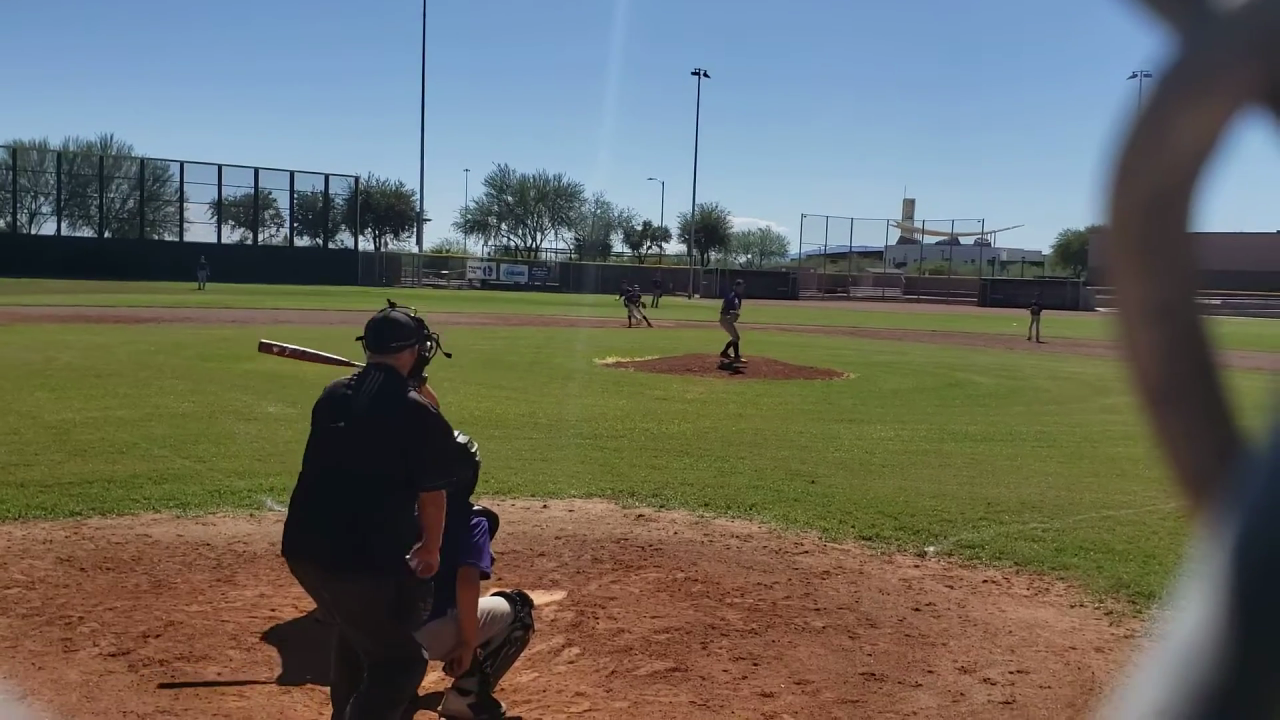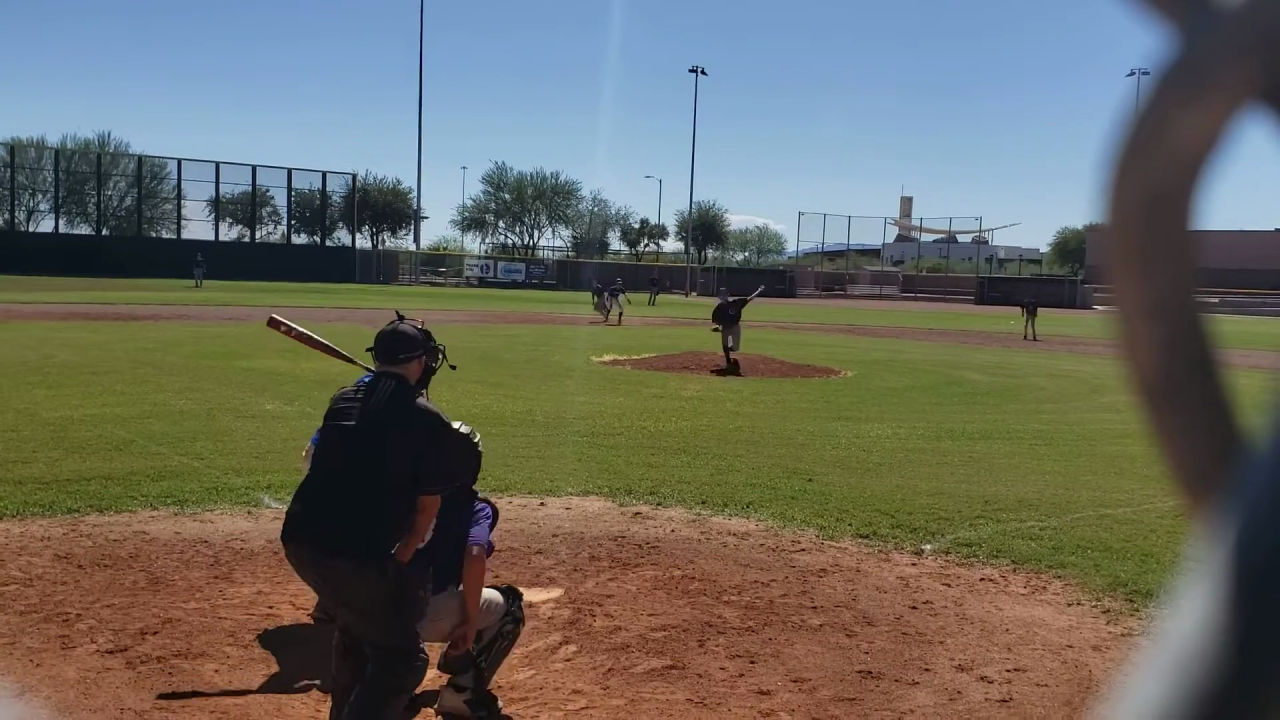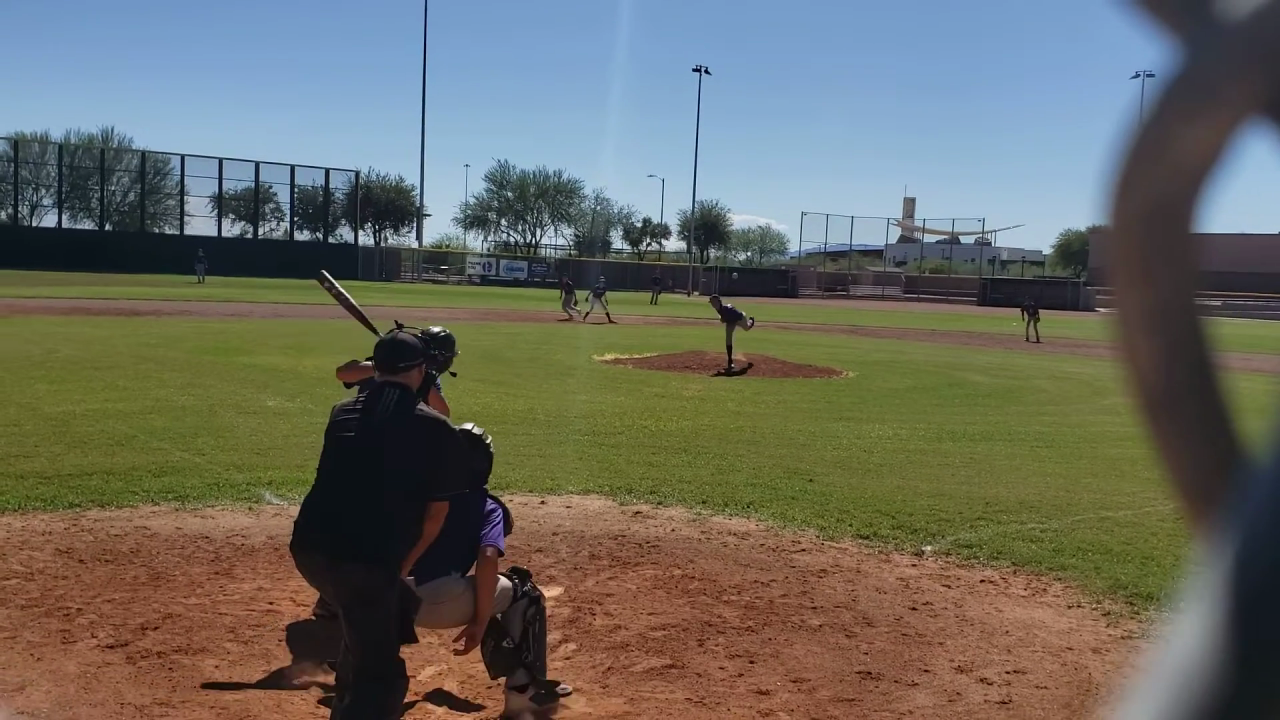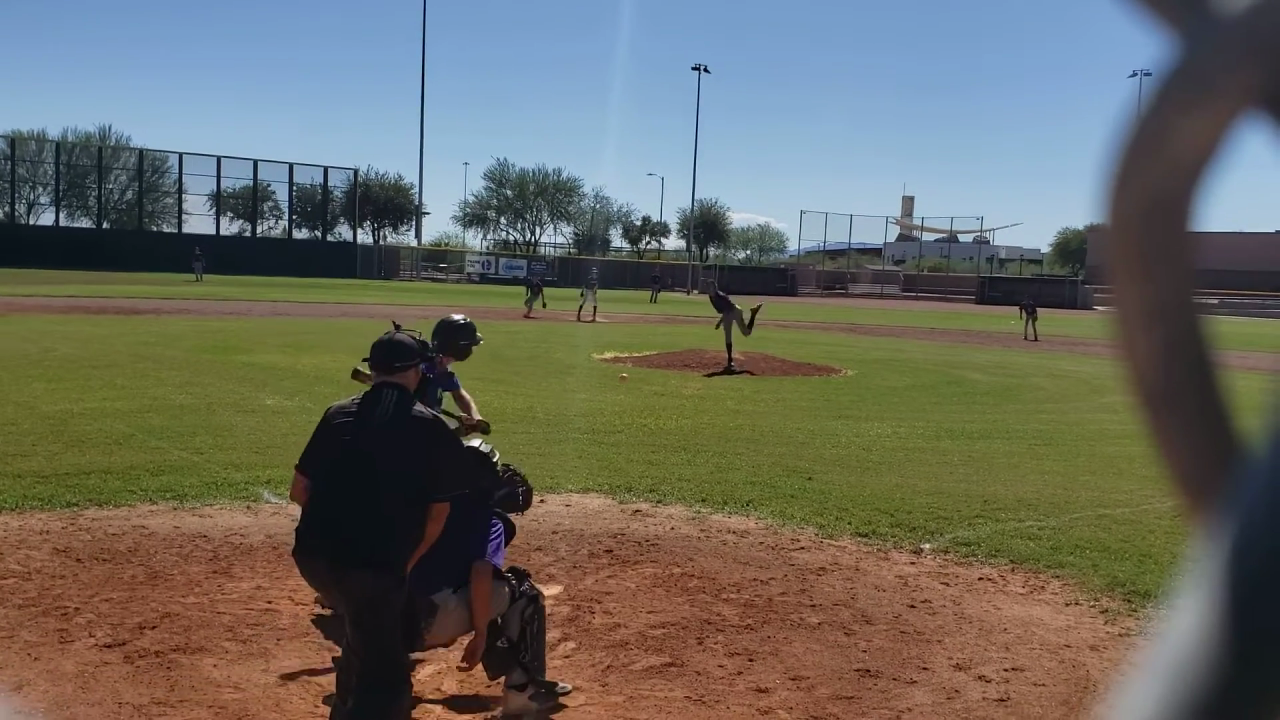
dt=0.3s
person 1, frame 1
left shoulder: (333, 395)
right shoulder: (421, 415)
right elbow: (431, 500)
right wrist: (430, 550)
left hip: (301, 548)
right hip: (360, 559)
left knee: (353, 631)
right knee: (399, 662)
person 1, frame 2
left shoulder: (343, 400)
right shoulder: (429, 422)
right elbow: (427, 505)
right wrist: (404, 552)
left hip: (300, 538)
right hip: (356, 551)
left knee: (356, 624)
right knee: (401, 657)
person 1, frame 3
left shoulder: (343, 412)
right shoulder: (436, 429)
right elbow: (435, 514)
right wrist: (403, 564)
left hip: (309, 546)
right hip: (366, 558)
left knee: (374, 621)
right knee: (380, 677)
person 1, frame 4
left shoulder: (337, 415)
right shoulder: (437, 431)
left elbow: (299, 490)
right elbow: (436, 517)
right wrist: (404, 565)
left hip: (312, 552)
right hip: (371, 564)
left knee: (369, 626)
right knee: (386, 681)
person 2, frame 1
right shoulder: (473, 519)
right elbow: (467, 581)
right wrist: (469, 642)
right hip: (434, 633)
right knee: (518, 607)
right ankle: (467, 694)
person 2, frame 2
right shoulder: (475, 508)
right elbow: (474, 556)
right wrist: (471, 622)
right hip: (431, 612)
right knee: (508, 604)
right ankle: (463, 691)
person 2, frame 3
right shoulder: (485, 506)
right elbow: (487, 558)
right wrist: (480, 623)
right hip: (437, 599)
right knee: (522, 590)
right ankle: (524, 692)
person 2, frame 4
right shoulder: (488, 519)
right elbow: (481, 575)
right wrist: (481, 636)
right hip: (434, 615)
right knee: (521, 591)
right ankle: (523, 689)
